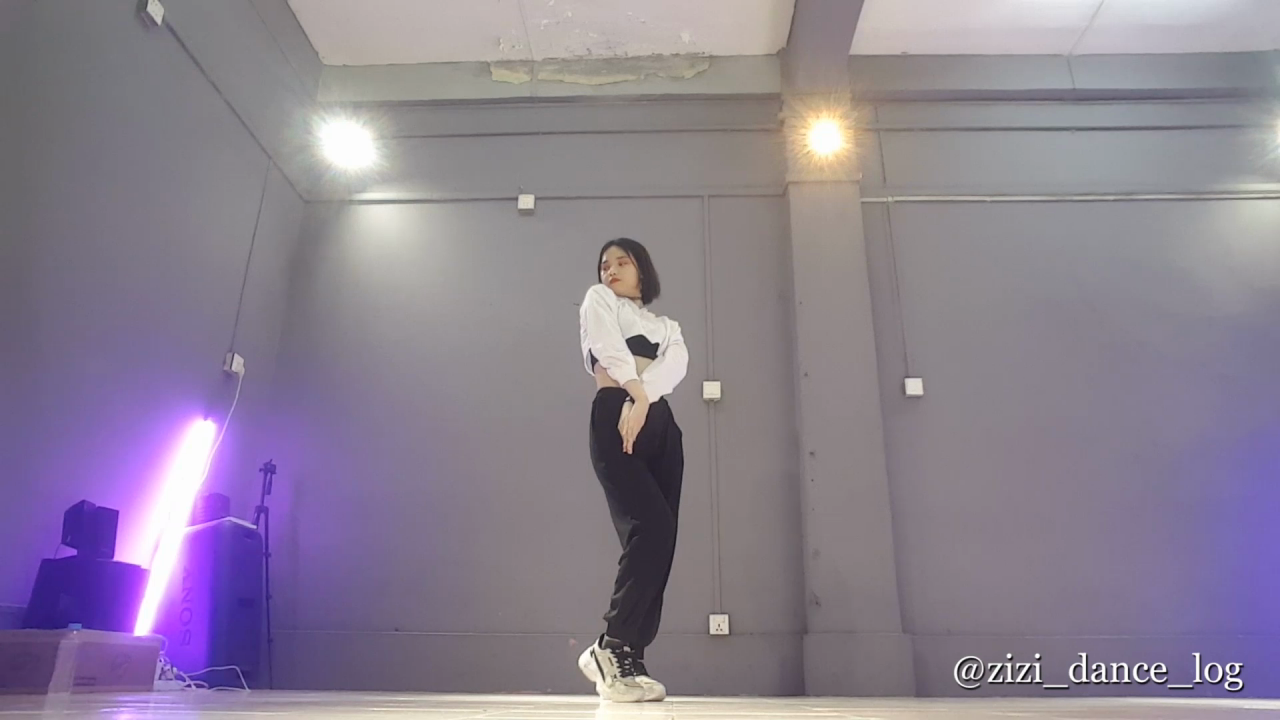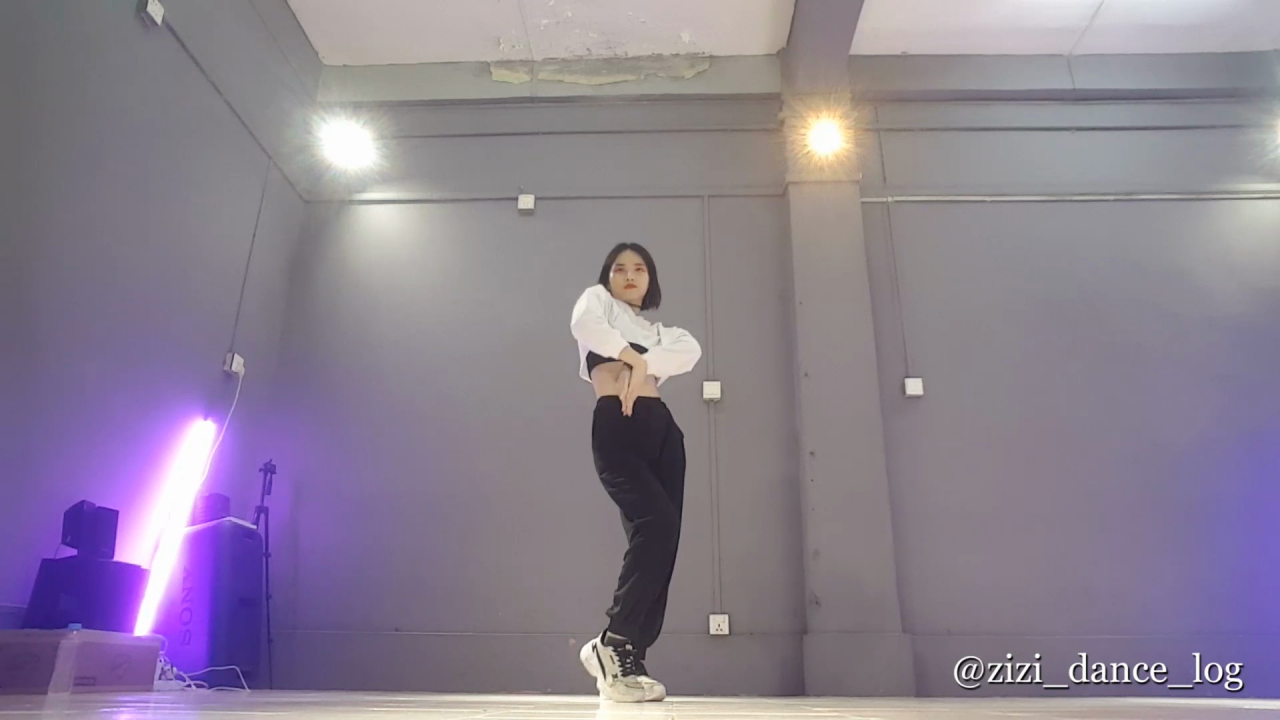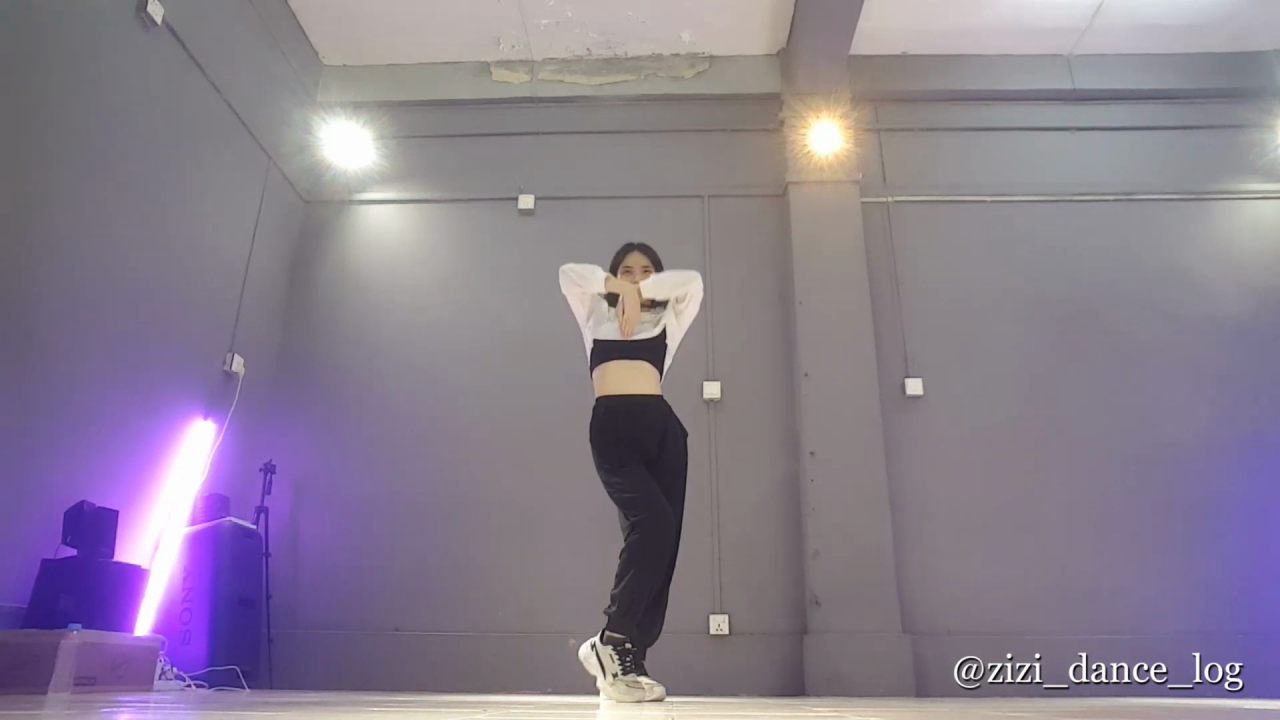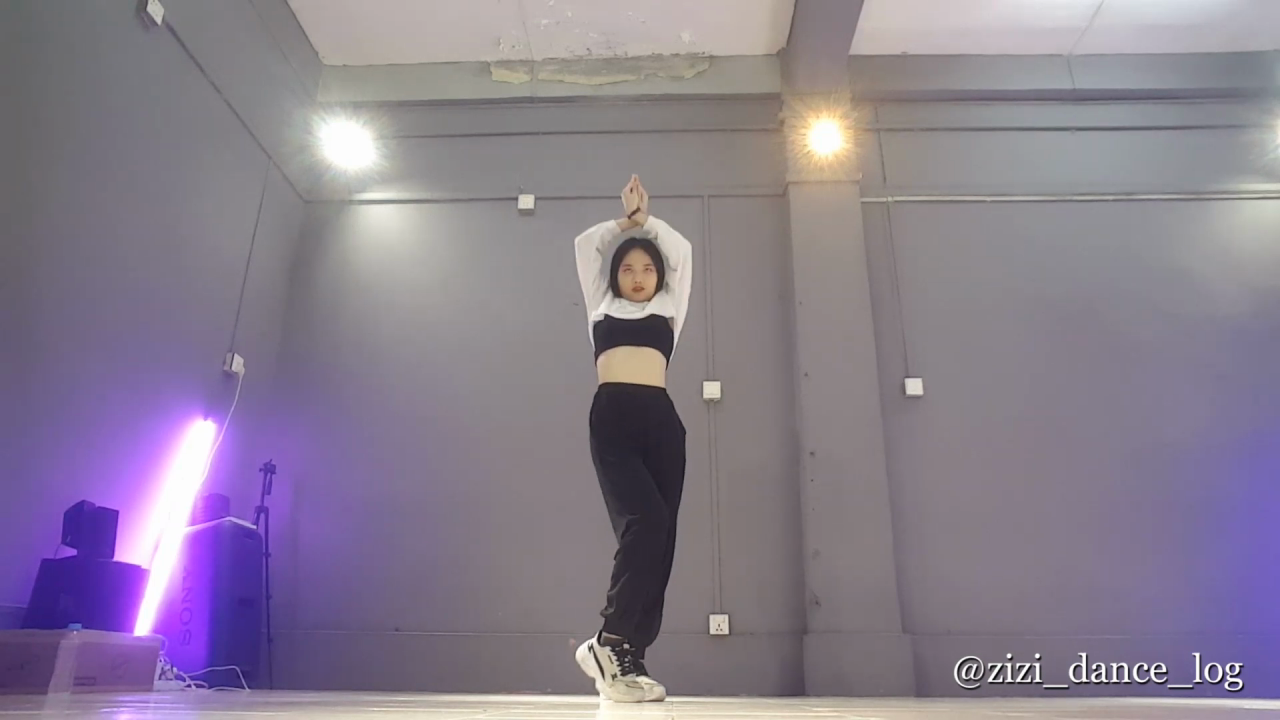
dt=0.7s
person 1, frame 1
left shoulder: (665, 325)
right shoulder: (599, 301)
left elbow: (675, 364)
right elbow: (608, 346)
left wrist: (641, 400)
right wrist: (635, 389)
left hip: (660, 424)
right hip: (615, 417)
left knee: (660, 537)
right knee: (651, 527)
left ankle: (628, 658)
right ankle: (611, 646)
person 1, frame 2
left shoulder: (659, 330)
right shoulder: (598, 301)
left elbow: (690, 351)
right elbow: (584, 325)
left wrist: (644, 363)
right wrist: (629, 354)
left hip: (660, 427)
right hip: (615, 425)
left knee: (662, 536)
right knee: (656, 525)
left ankle: (629, 658)
right ankle: (613, 642)
person 1, frame 3
left shoulder: (667, 320)
right shoulder: (598, 315)
left elbow: (691, 281)
right elbow: (570, 275)
left wrist: (642, 289)
right wrist: (617, 286)
left hip: (661, 427)
right hip: (612, 427)
left knee: (664, 536)
right knee: (651, 523)
left ankle: (629, 659)
right ankle: (611, 642)
person 1, frame 4
left shoulder: (669, 308)
right shoulder: (601, 304)
left elbow: (681, 250)
right elbow: (585, 244)
left wrist: (644, 217)
right wrist: (626, 220)
left hip: (660, 419)
right hip: (612, 418)
left knee: (659, 534)
right knee: (644, 521)
left ankle: (627, 655)
right ankle: (611, 642)
